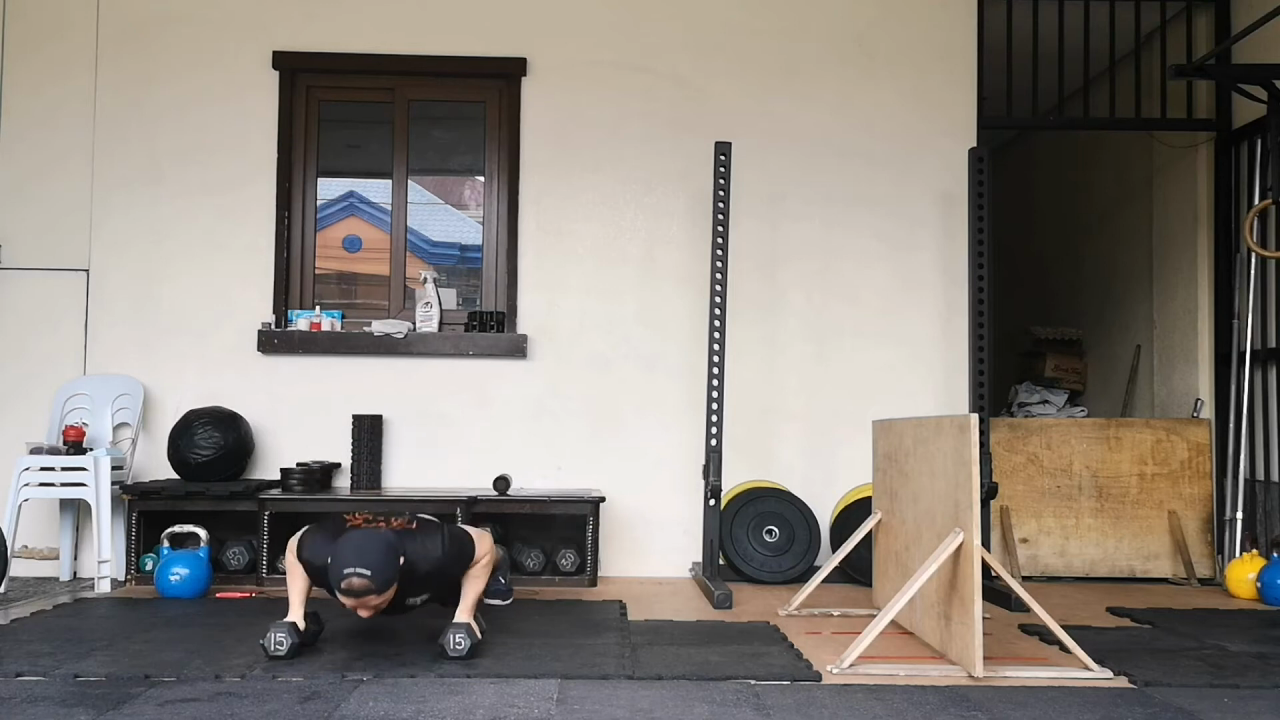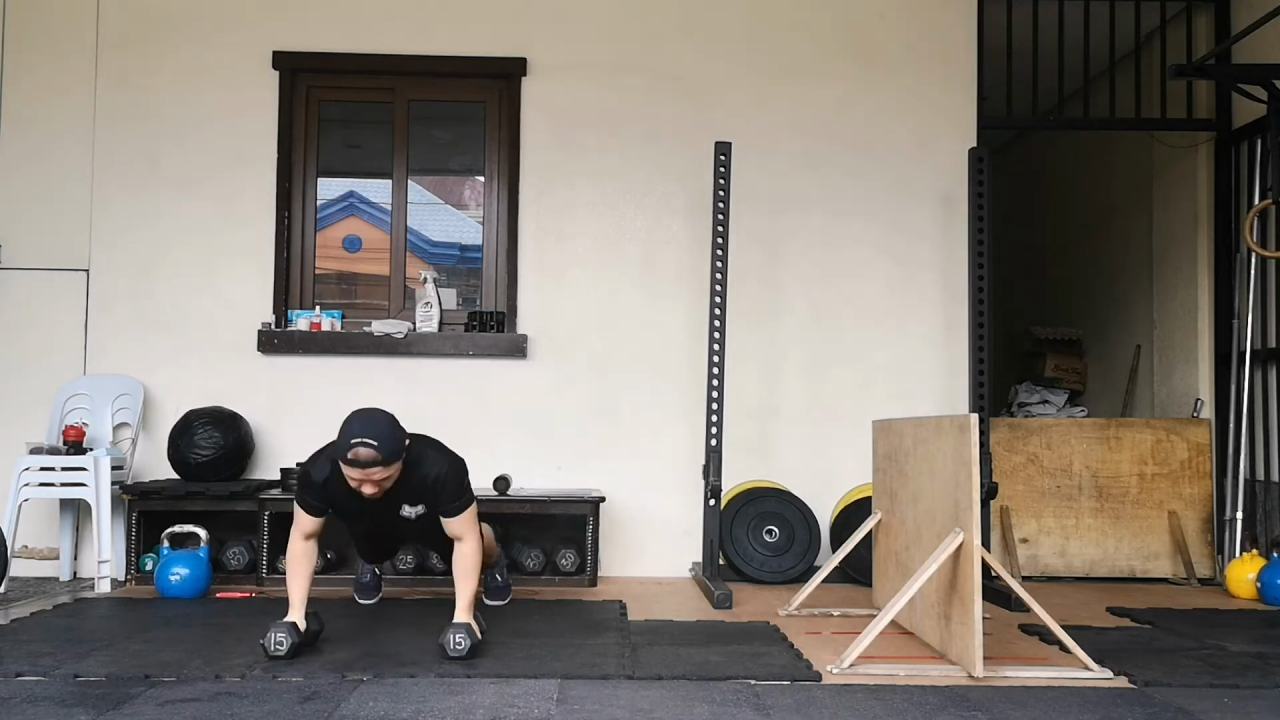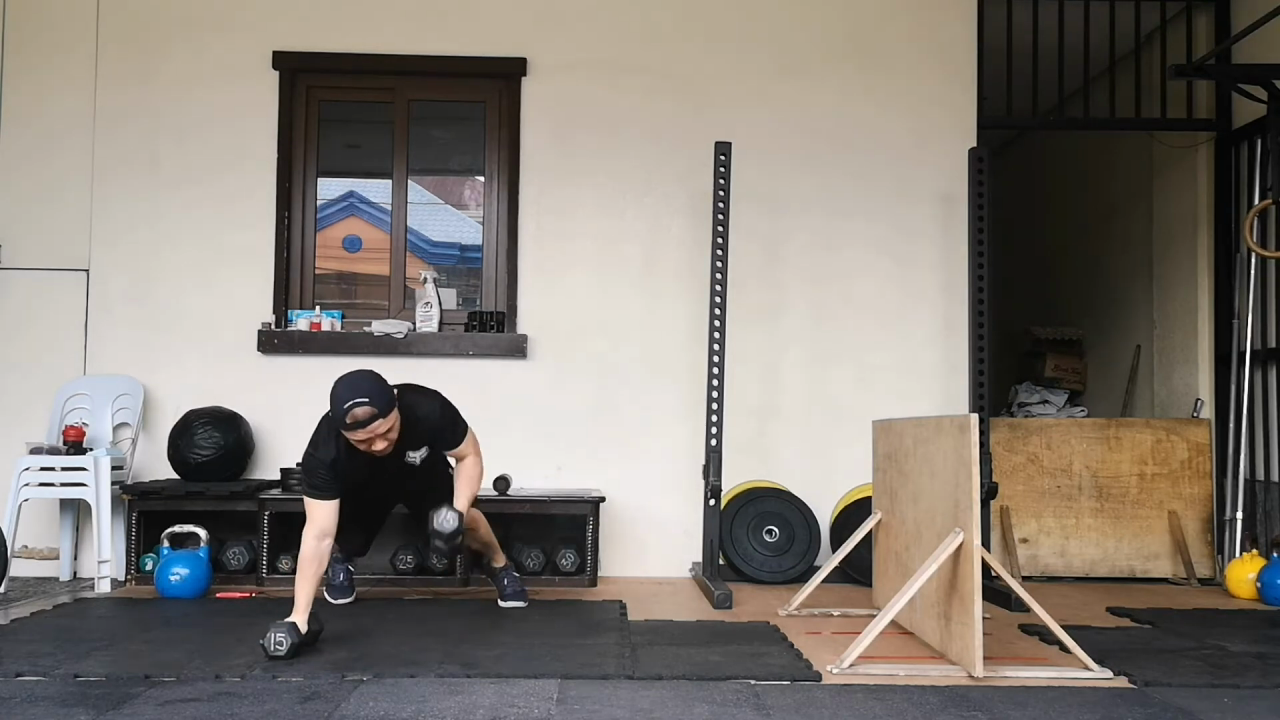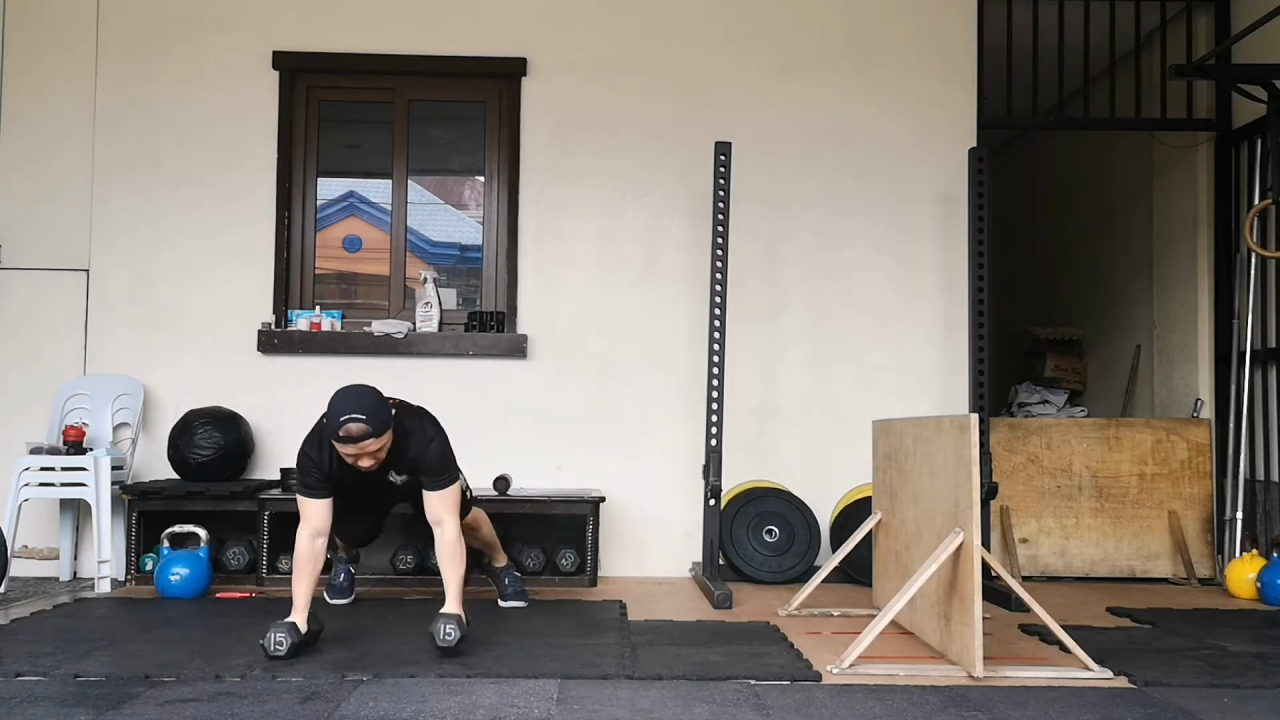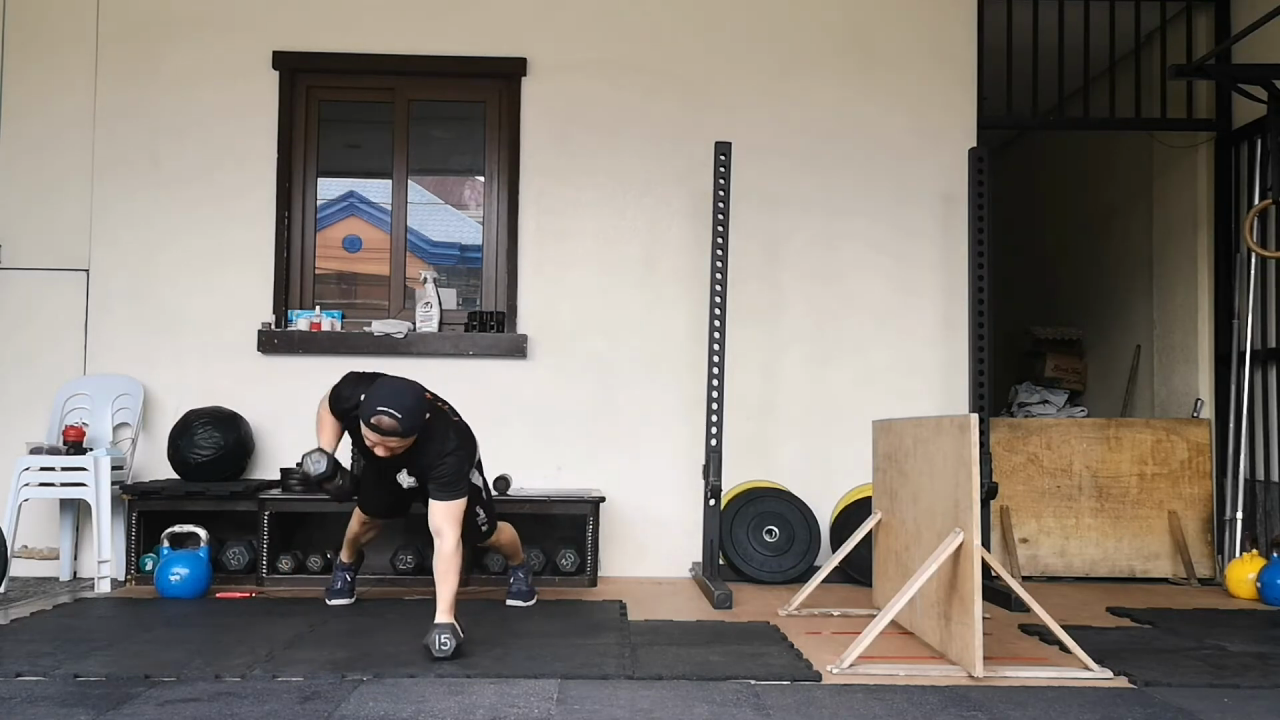
dt=0.7s
person 1, frame 1
left shoulder: (435, 553)
right shoulder: (318, 551)
left elbow: (483, 551)
right elbow: (296, 548)
left wrist: (465, 614)
right wrist: (295, 612)
left ankle: (498, 561)
person 1, frame 2
left shoulder: (439, 467)
right shoulder: (319, 472)
left elbow: (465, 537)
right elbow: (304, 537)
left wrist: (464, 614)
right wrist: (296, 613)
left hip: (433, 517)
left ankle: (493, 566)
right ankle: (373, 565)
person 1, frame 3
left shoulder: (427, 409)
right shoulder: (323, 451)
left elbow: (470, 456)
right elbow: (319, 534)
left wrist: (458, 510)
right wrist: (299, 616)
left hip: (424, 474)
left knee: (465, 521)
left ankle: (499, 565)
right ankle: (340, 559)
person 1, frame 4
left shoulder: (426, 438)
right shoulder: (316, 451)
left elbow: (445, 525)
right elbow: (313, 535)
left wrist: (453, 603)
right wrist: (298, 615)
left hip: (418, 473)
left knee: (465, 517)
left ankle: (500, 566)
right ankle: (345, 560)
person 1, frame 5
left shoulder: (449, 448)
right shoulder: (354, 396)
left elbow: (445, 536)
right elbow: (329, 407)
left wrist: (445, 616)
left hip: (449, 463)
left knee: (484, 535)
right knee: (369, 515)
left ankle: (519, 566)
right ankle: (346, 563)
